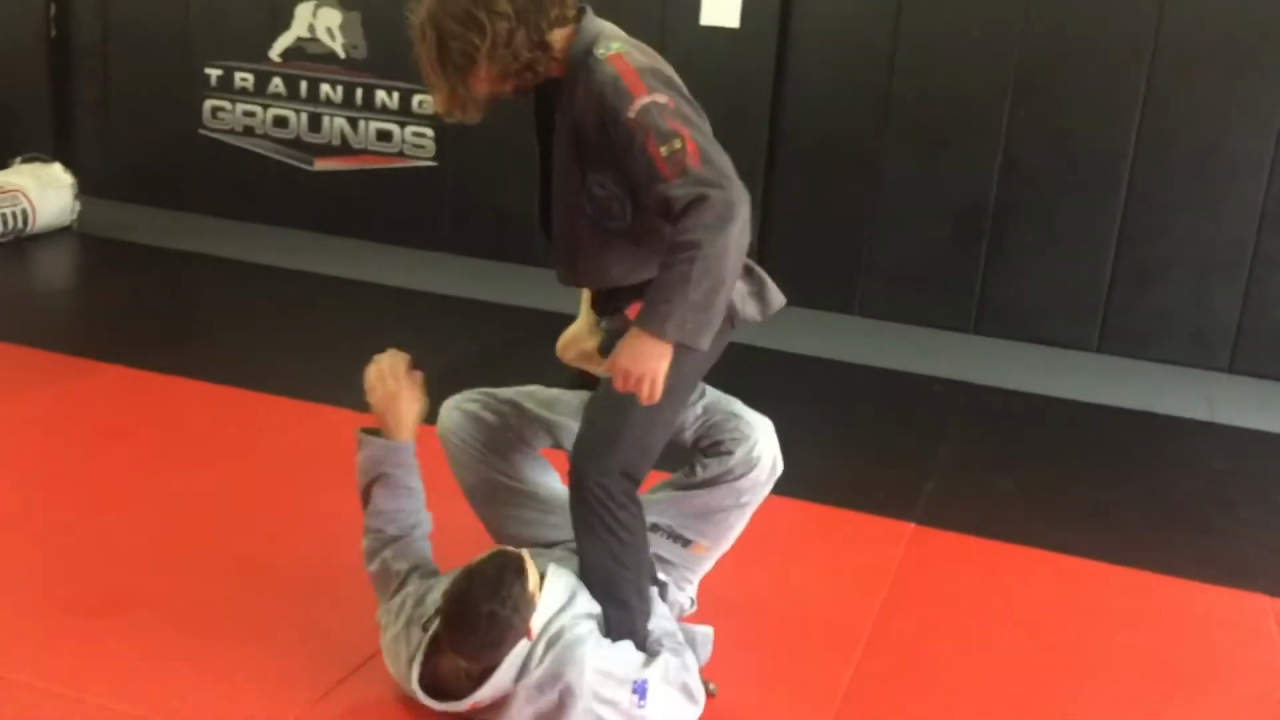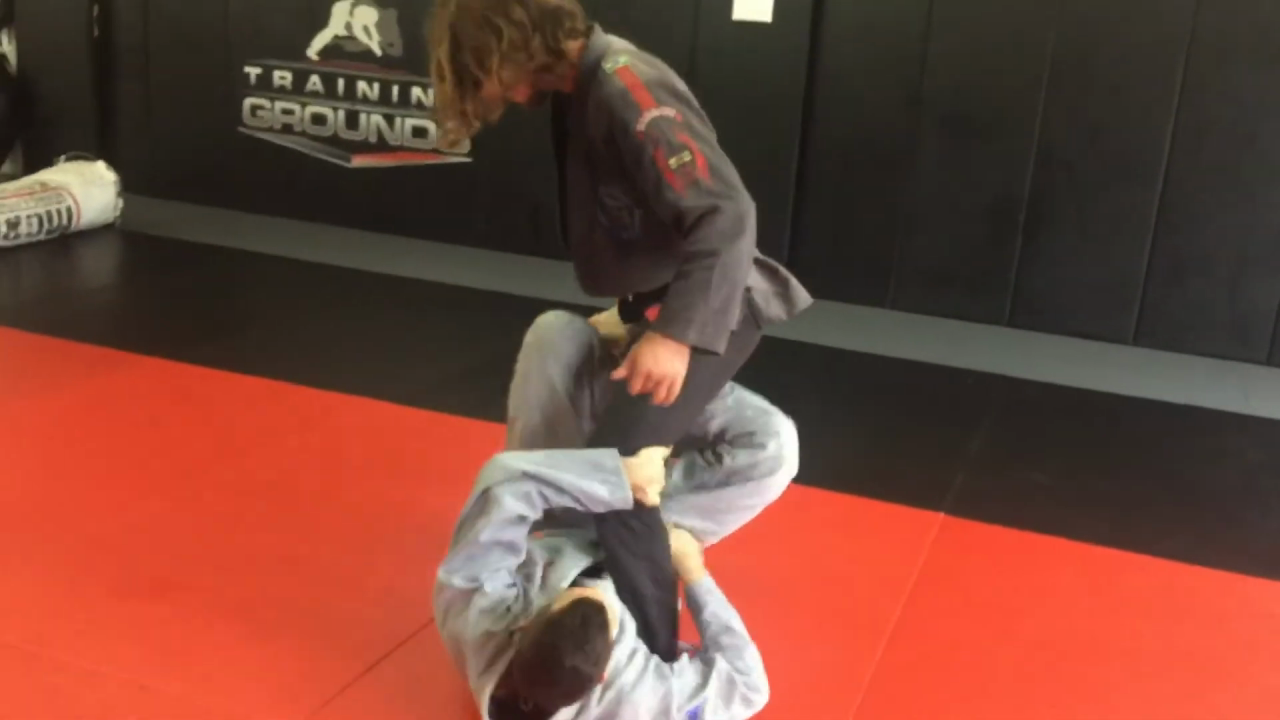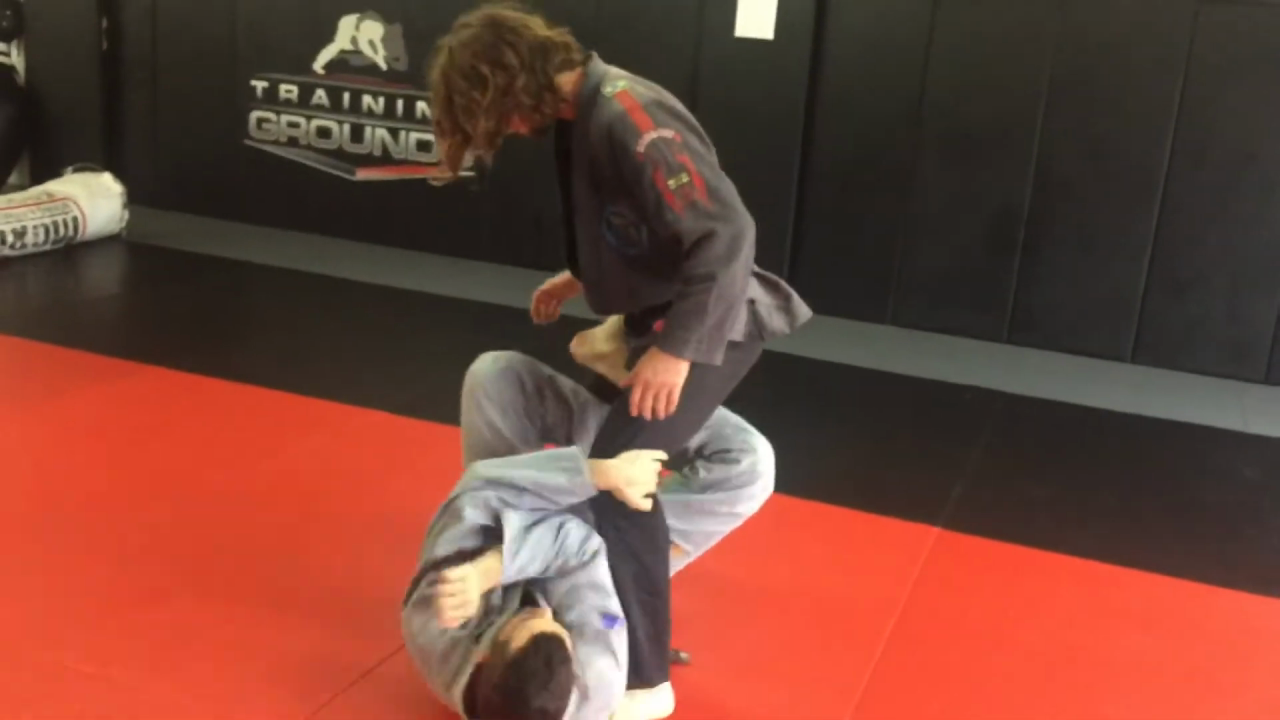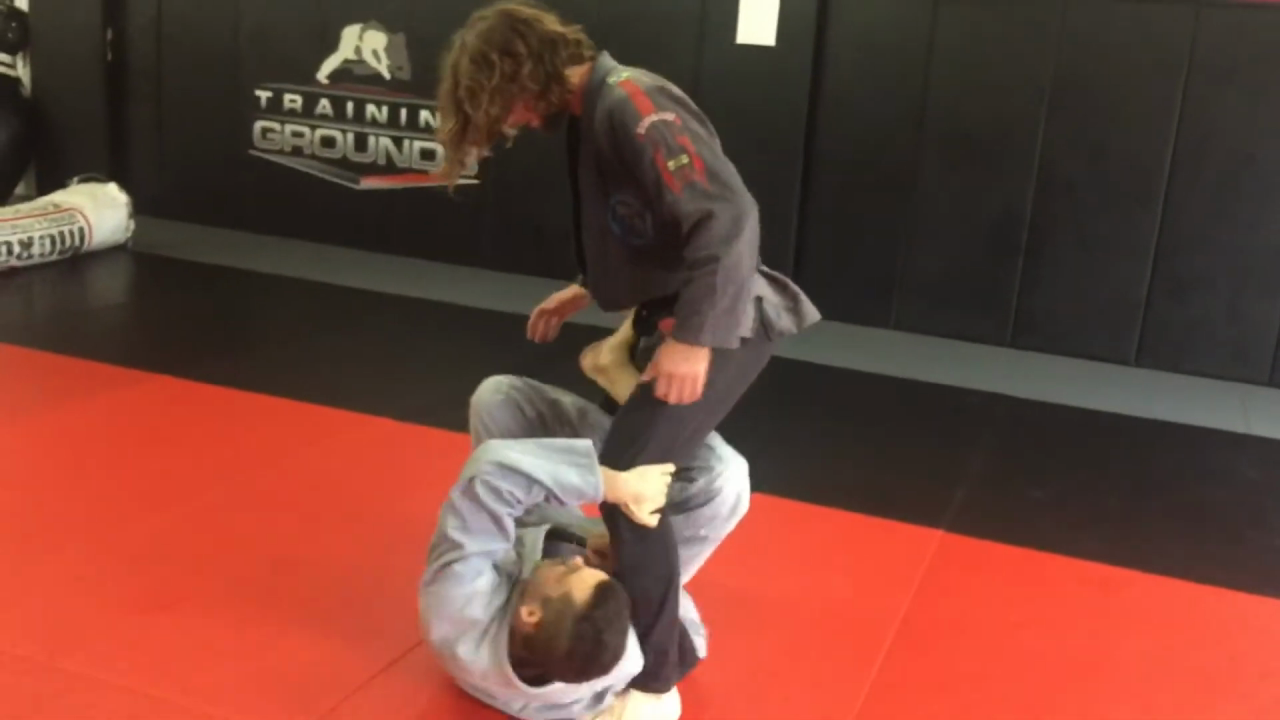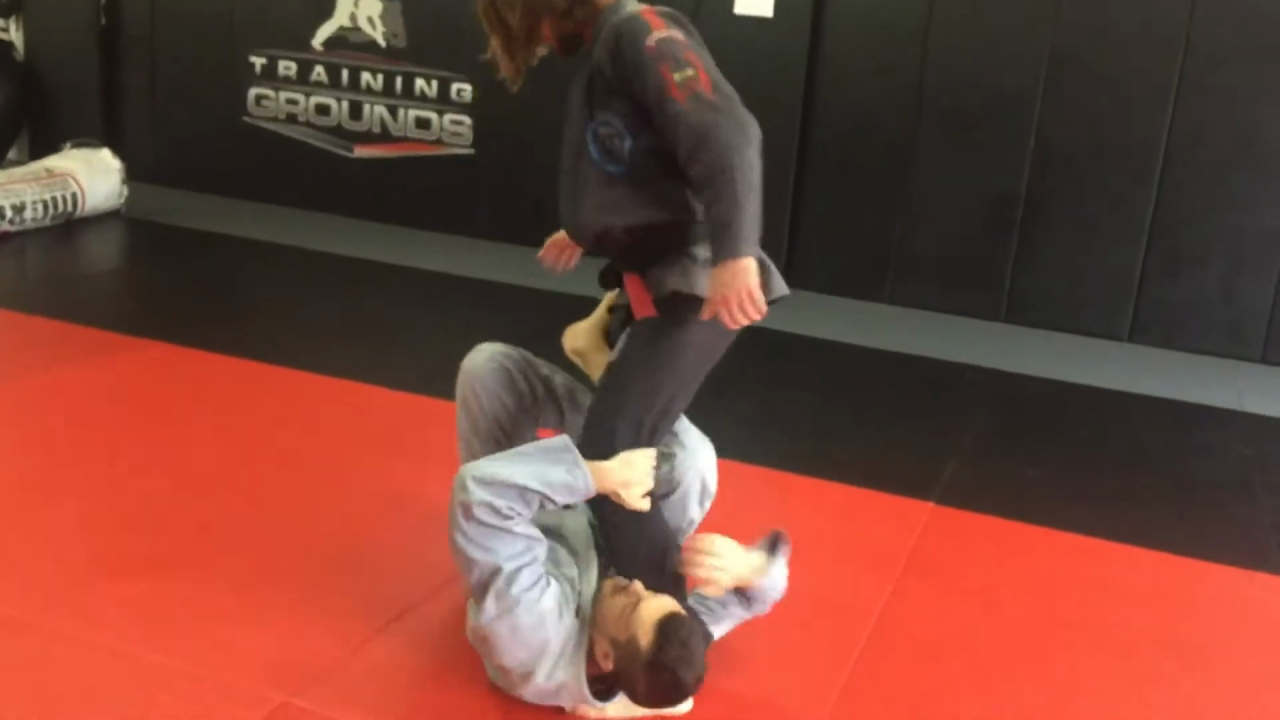
dt=0.4s
person 1, frame 1
left shoulder: (619, 79)
right shoulder: (563, 69)
left elbow: (718, 205)
left wrist: (660, 330)
right wrist: (599, 300)
left hip: (676, 308)
right hip: (631, 295)
left knee: (602, 470)
right knee: (596, 455)
right ankle: (623, 608)
person 1, frame 2
left shoulder: (625, 89)
right shoulder: (582, 77)
left elbow: (723, 212)
left wrist: (678, 333)
left hip: (712, 309)
right hip: (662, 295)
left knee: (617, 464)
left ankle: (650, 656)
person 1, frame 3
left shoulder: (628, 117)
right shoulder: (580, 110)
left elbow: (723, 231)
left wrist: (678, 348)
right wrist: (583, 275)
left hip: (716, 323)
right hip: (661, 318)
right knee: (616, 462)
left ankle: (640, 677)
person 1, frame 4
left shoulder: (632, 107)
right shoulder: (592, 110)
left elbow: (727, 216)
left wrist: (694, 337)
right wrist: (589, 289)
left hip: (722, 323)
right hip: (679, 315)
left knee: (628, 477)
right knee: (628, 464)
left ankle: (652, 679)
right ankle: (656, 637)
person 1, frame 5
right shoulder: (607, 49)
left elbow: (726, 135)
left wrist: (733, 253)
right wrist: (586, 234)
left hip: (691, 287)
right hip: (662, 280)
left knee: (608, 455)
right knee: (617, 445)
person 2, frame 1
left shoulder: (409, 638)
right shoulder: (577, 670)
left elbow: (394, 547)
left wrist: (394, 435)
left knee: (464, 416)
right knee: (749, 445)
person 2, frame 2
left shoulder: (470, 627)
left elbow: (502, 482)
left wrist: (620, 473)
right wrist: (694, 576)
left hip: (542, 539)
right knee: (772, 448)
person 2, frame 3
left shoulder: (432, 635)
right shoulder: (592, 687)
left elbow: (480, 489)
right elbow: (580, 551)
left wrist: (600, 473)
right wrist: (490, 568)
left knee: (496, 373)
right knee: (747, 466)
person 2, frame 4
left shoulder: (453, 610)
right shoulder: (616, 658)
left elbow: (492, 468)
right elbow: (690, 641)
left wrist: (612, 484)
left knee: (498, 397)
right knee: (722, 478)
right ankle: (626, 384)
person 2, frame 5
left shoulder: (526, 628)
right shoulder: (671, 648)
left elbow: (480, 489)
right elbow: (753, 596)
left wrist: (599, 475)
right wrist: (747, 569)
left hip: (513, 533)
right hip: (587, 534)
left knee: (489, 365)
right knee: (687, 463)
right ankle: (597, 361)
